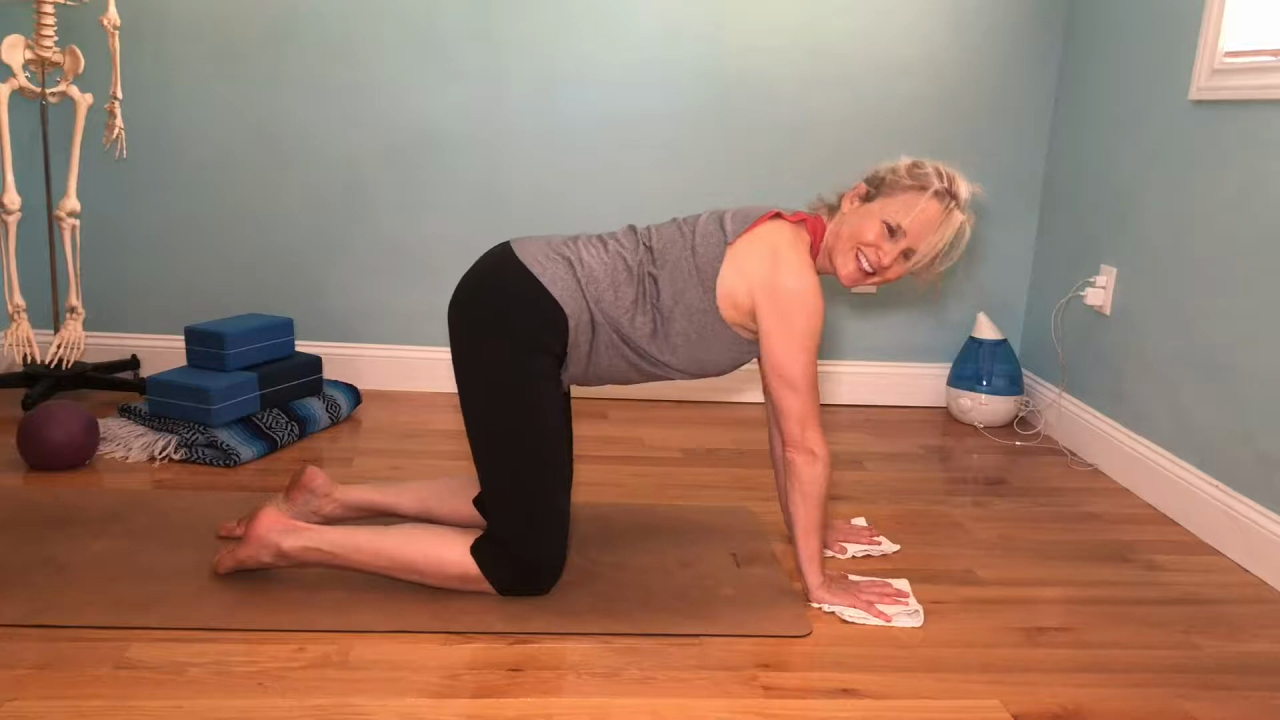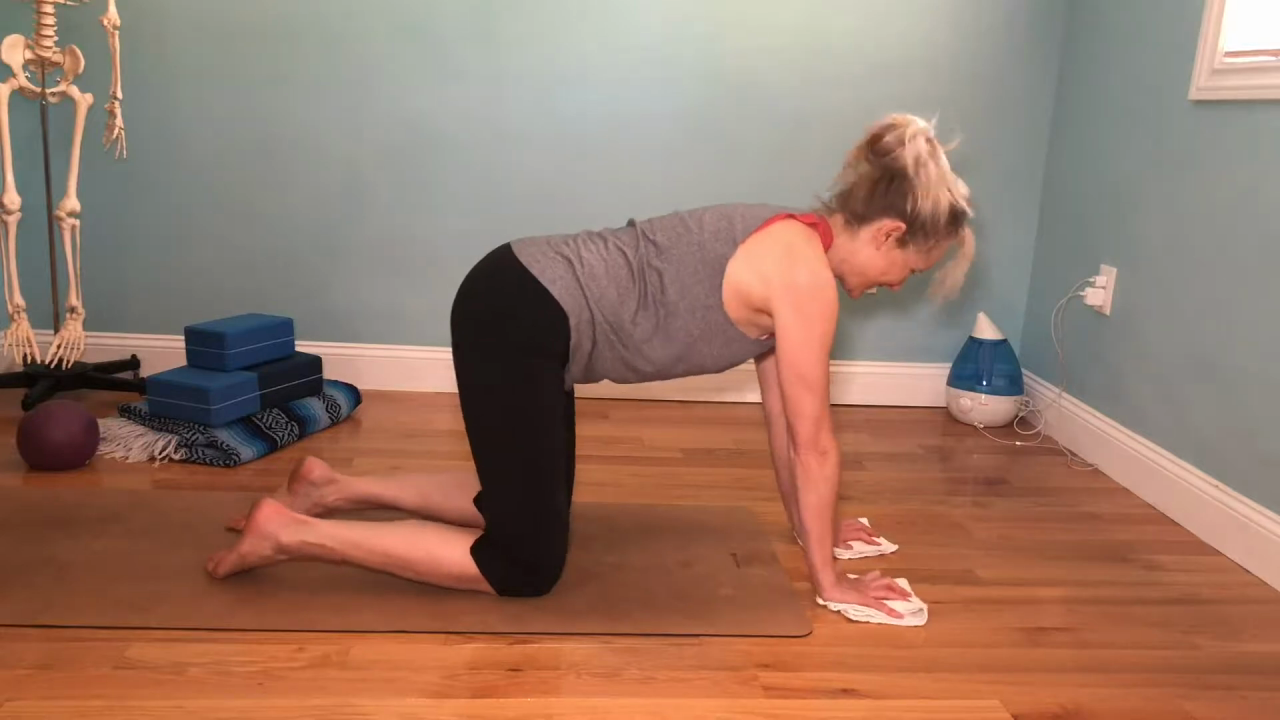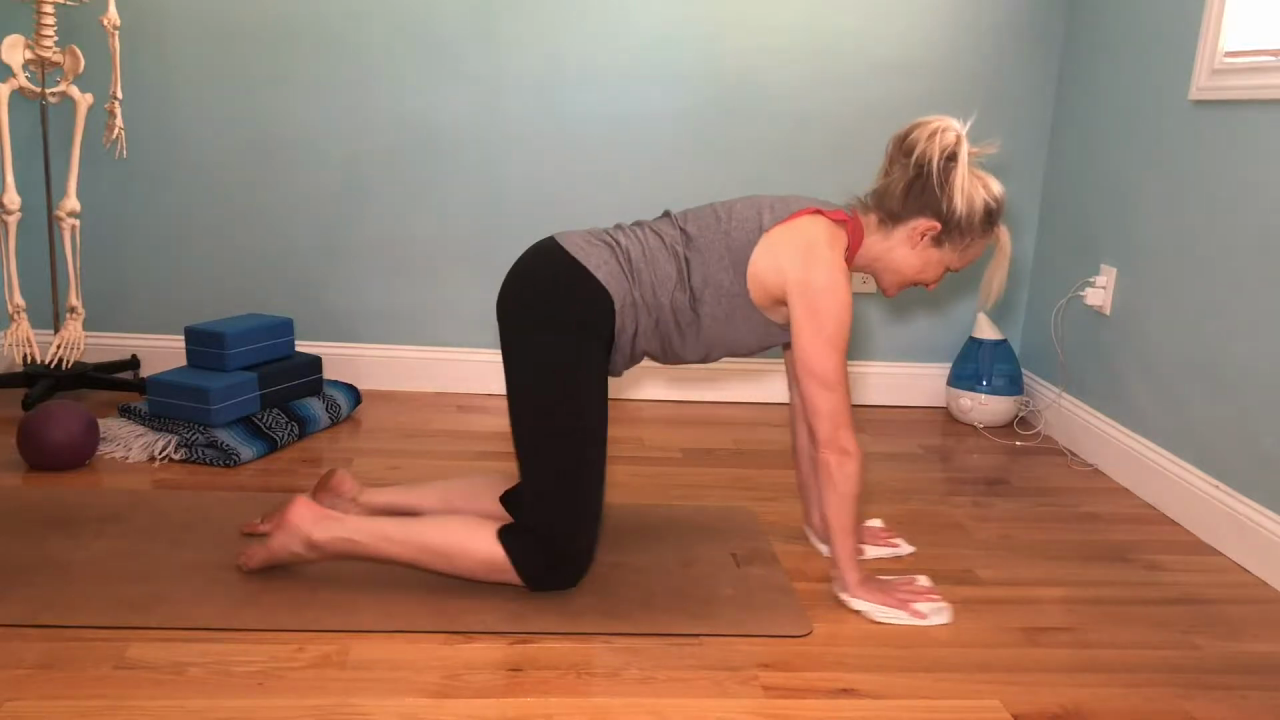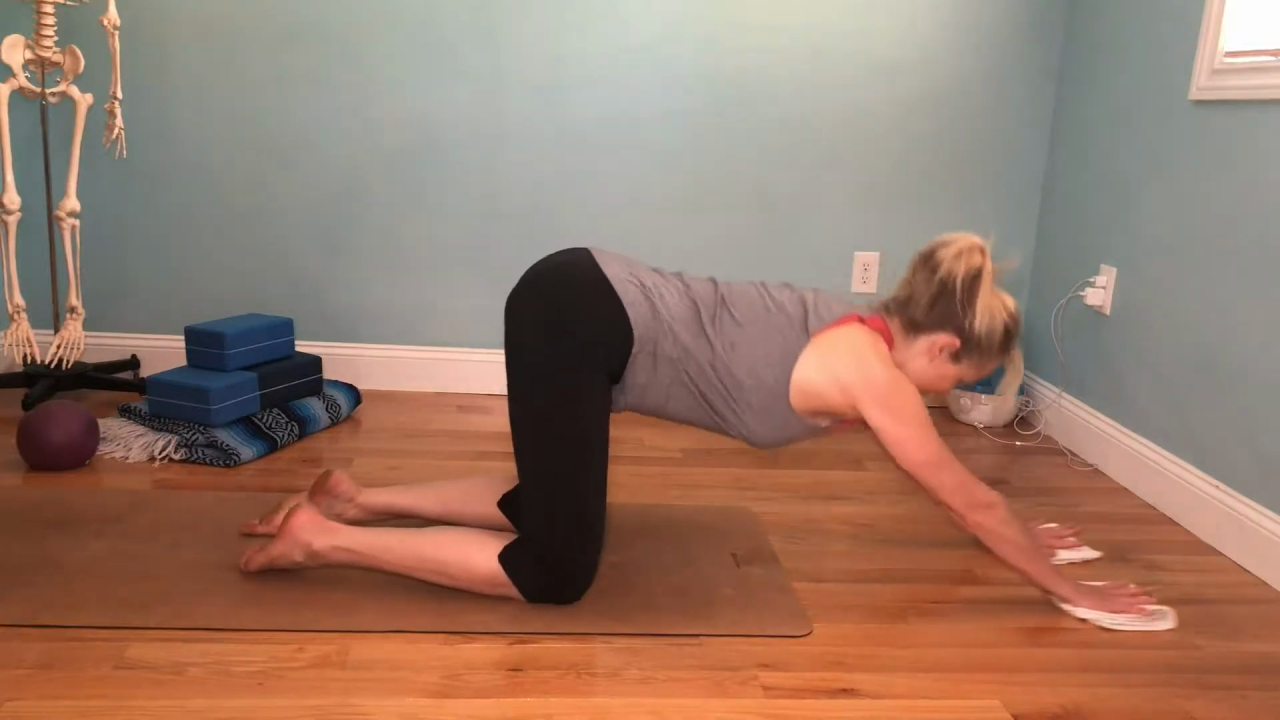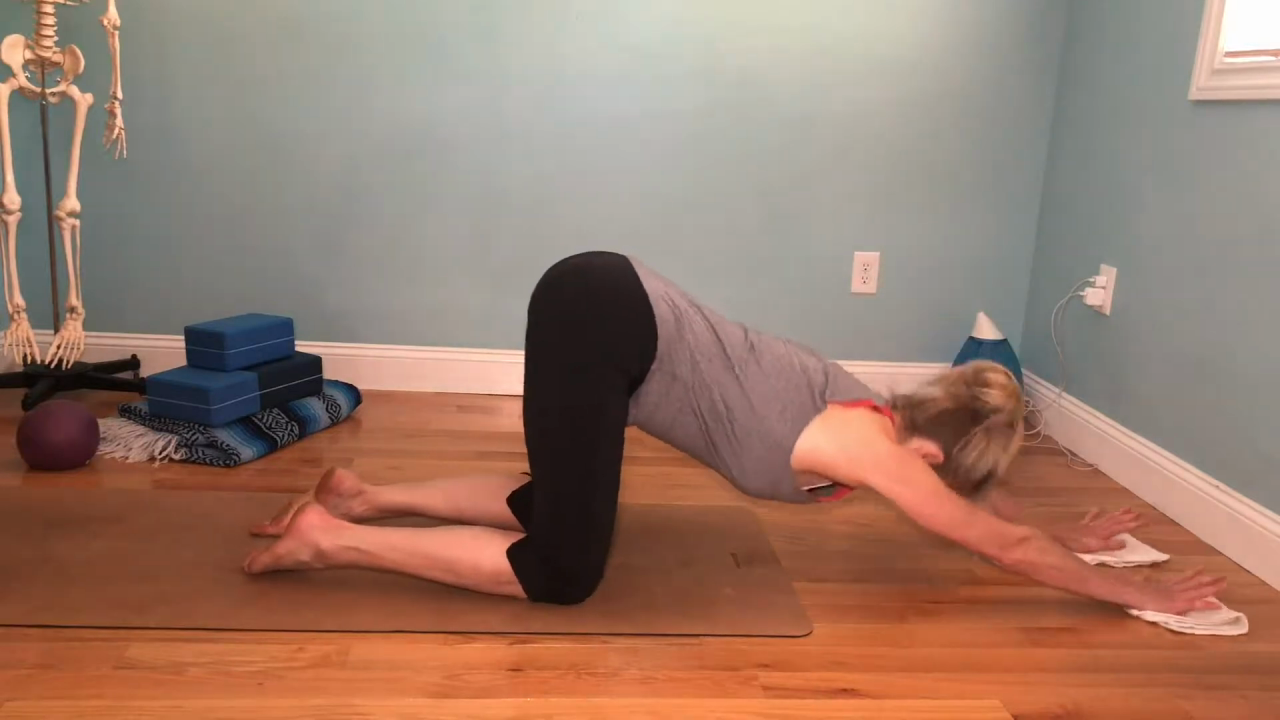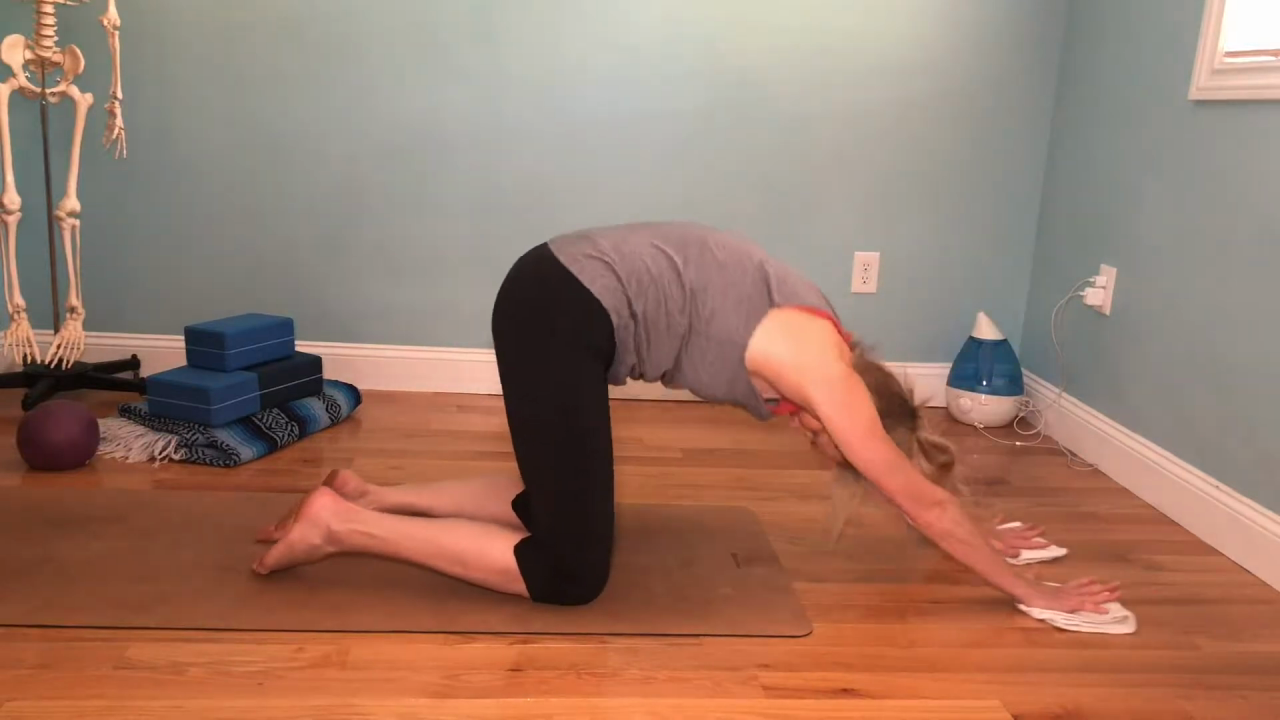
dt=0.4s
person 1, frame 1
left shoulder: (791, 248)
right shoulder: (790, 273)
left elbow: (782, 426)
right elbow: (803, 442)
left wrist: (810, 525)
right wrist: (818, 579)
left hip: (519, 299)
right hip: (514, 313)
left knee: (527, 508)
right knee: (528, 563)
left ankle: (335, 497)
right ankle: (292, 539)
person 1, frame 2
left shoulder: (791, 250)
right shoulder: (807, 269)
left elbow: (783, 420)
right elbow: (814, 443)
left wrist: (809, 527)
right wrist: (827, 578)
left hip: (525, 303)
right hip: (518, 316)
left knee: (530, 503)
right knee: (528, 564)
left ankle: (336, 489)
right ankle: (294, 533)
person 1, frame 3
left shoulder: (820, 239)
right shoulder: (821, 262)
left elbow: (807, 414)
right elbow: (835, 440)
left wrist: (822, 523)
right wrist: (852, 575)
left hip: (563, 292)
right hip: (564, 303)
left knee: (553, 501)
right knee: (556, 554)
left ankle: (359, 499)
right ankle: (320, 531)
person 1, frame 4
left shoulder: (867, 332)
right shoulder: (871, 369)
left elbow: (952, 487)
right elbow: (969, 496)
left wrist: (1018, 542)
right wrist: (1067, 590)
left hip: (576, 297)
right hip: (580, 324)
left knee: (553, 510)
right knee: (558, 572)
left ankle: (358, 497)
right ankle: (327, 541)
person 1, frame 5
left shoulder: (874, 411)
right shoulder: (869, 449)
left elbow: (996, 525)
right elbow: (1003, 542)
left wrist: (1071, 537)
right wrist: (1142, 595)
left hip: (595, 299)
right hip: (601, 323)
left knee: (557, 503)
right knee: (562, 569)
left ankle: (363, 495)
right ankle: (333, 538)
person 1, frame 6
left shoulder: (822, 348)
right shoulder: (823, 366)
left elbow: (916, 490)
right elbow: (920, 497)
left wrist: (985, 537)
right wrist: (1030, 590)
left hip: (555, 292)
right hip: (562, 316)
left knee: (560, 503)
right knee: (570, 571)
left ankle: (371, 495)
right ankle: (344, 524)
